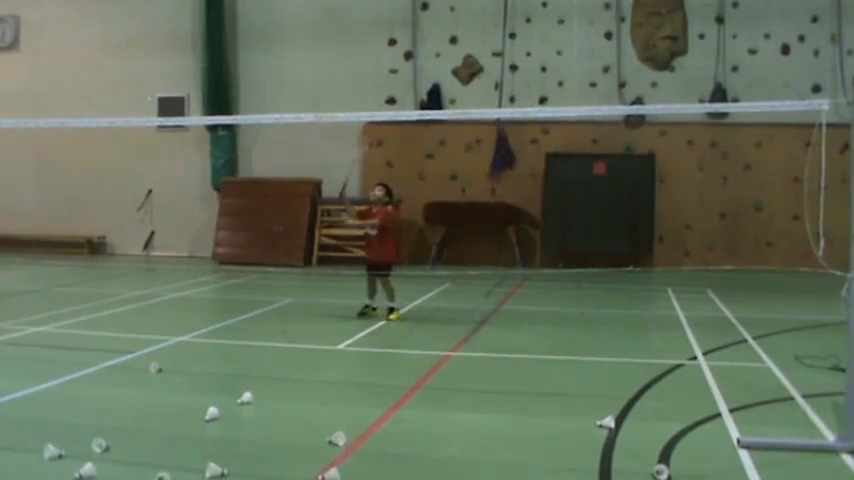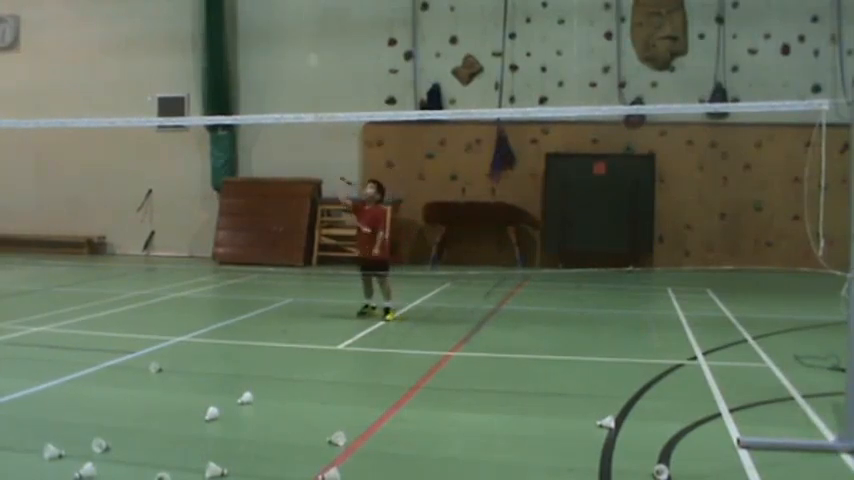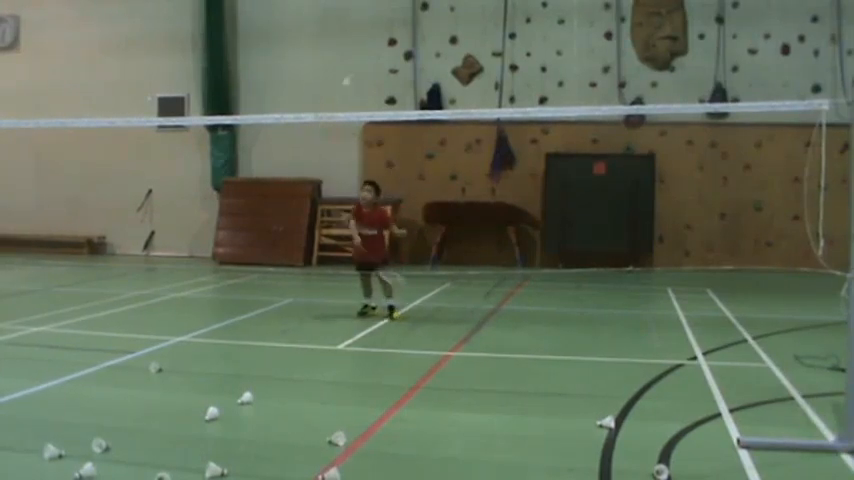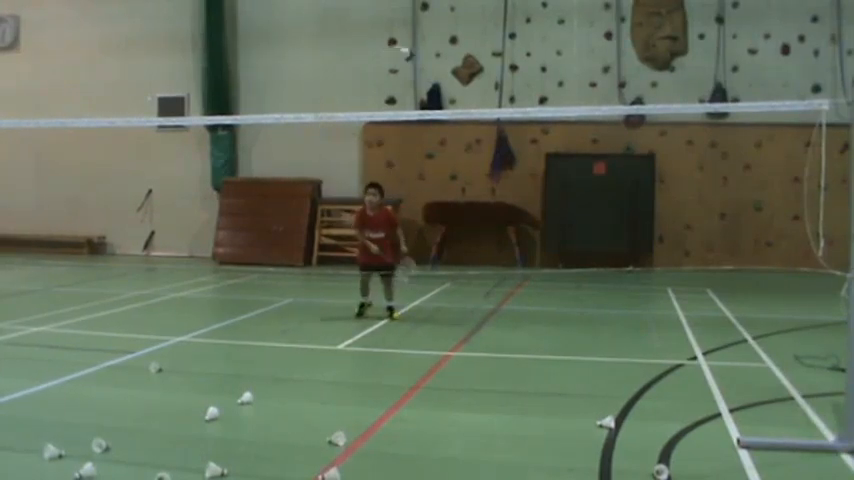
dt=0.3s
person 1, frame 1
left shoulder: (386, 212)
right shoulder: (369, 211)
left elbow: (375, 223)
right elbow: (353, 215)
left wrist: (357, 223)
right wrist: (346, 202)
left hip: (384, 254)
right hip: (372, 254)
left knee: (384, 280)
right knee: (370, 279)
left ankle: (393, 308)
right ankle: (370, 305)
person 1, frame 2
left shoulder: (380, 211)
right shoulder: (361, 207)
left elbow: (381, 231)
right elbow: (346, 202)
left wrist: (377, 247)
left hip: (378, 253)
right hip: (364, 252)
left knee: (382, 279)
right knee: (366, 278)
left ankle: (388, 308)
right ankle: (369, 305)
person 1, frame 3
left shoulder: (380, 212)
right shoulder: (357, 209)
left elbow: (390, 226)
right elbow: (352, 224)
left wrist: (398, 232)
right wrist: (356, 237)
left hip: (378, 252)
right hip: (362, 252)
left knee: (384, 278)
right knee: (364, 278)
left ankle: (391, 306)
right ankle: (369, 305)
person 1, frame 4
left shoulder: (387, 213)
right shoulder: (361, 214)
left elbow: (396, 229)
right elbow: (358, 233)
left wrist: (402, 244)
right wrist: (370, 245)
left hip: (385, 253)
right hip: (366, 253)
left knee: (387, 280)
right knee: (364, 279)
left ankle: (390, 307)
right ankle: (364, 302)
